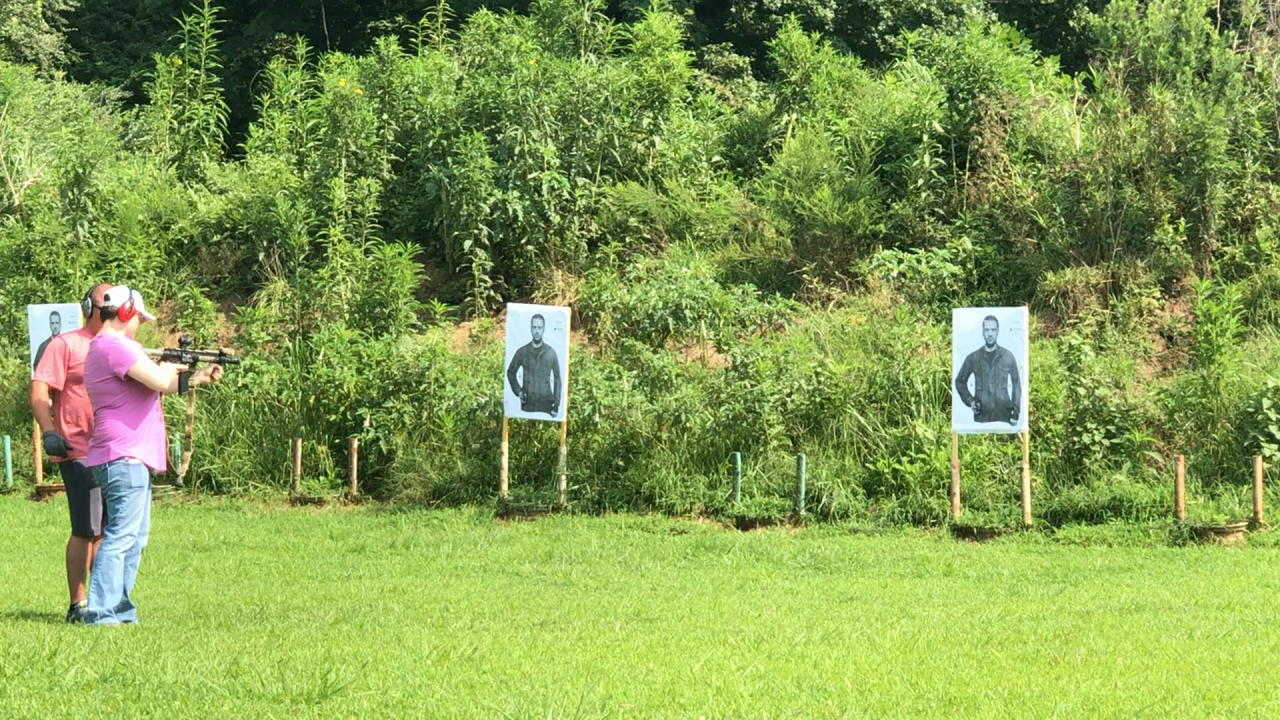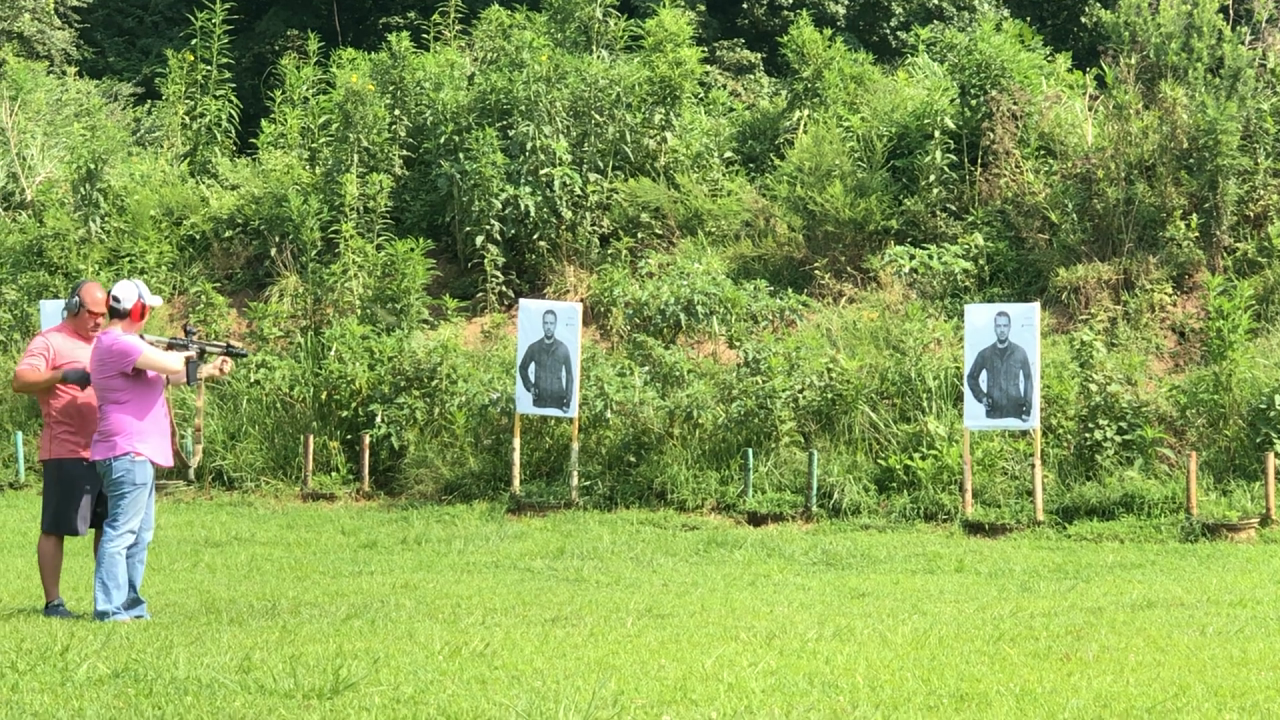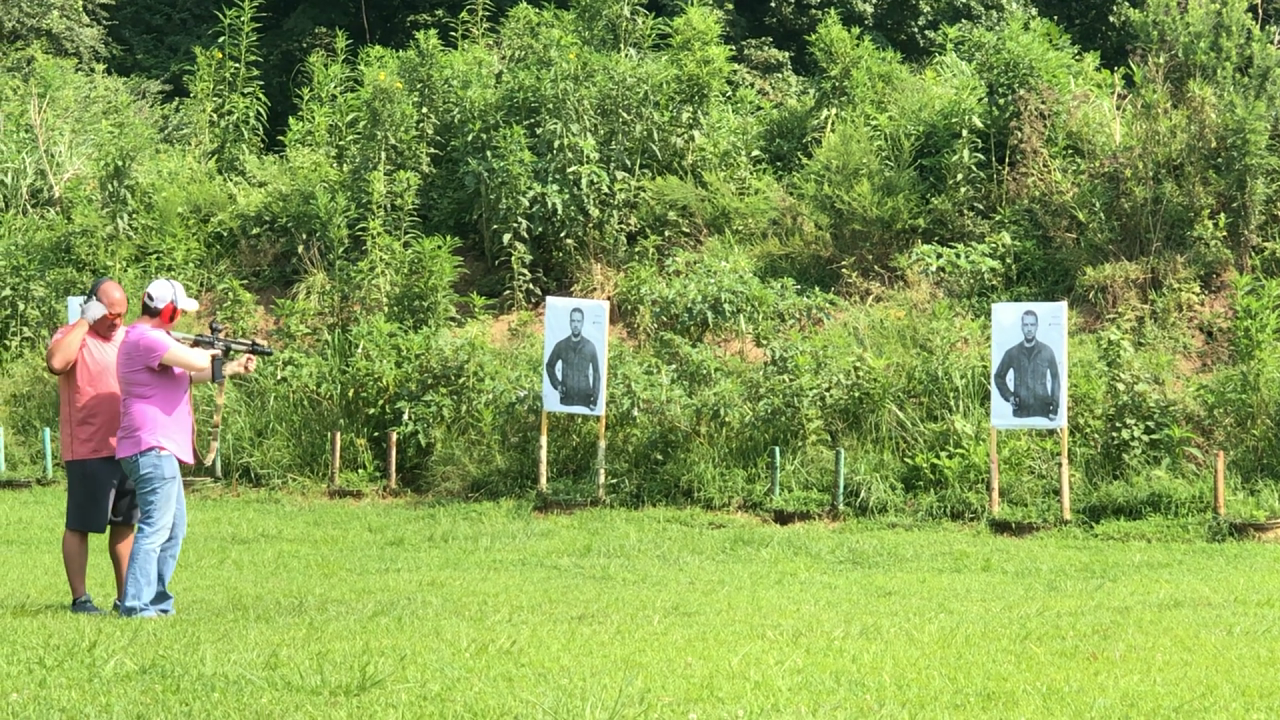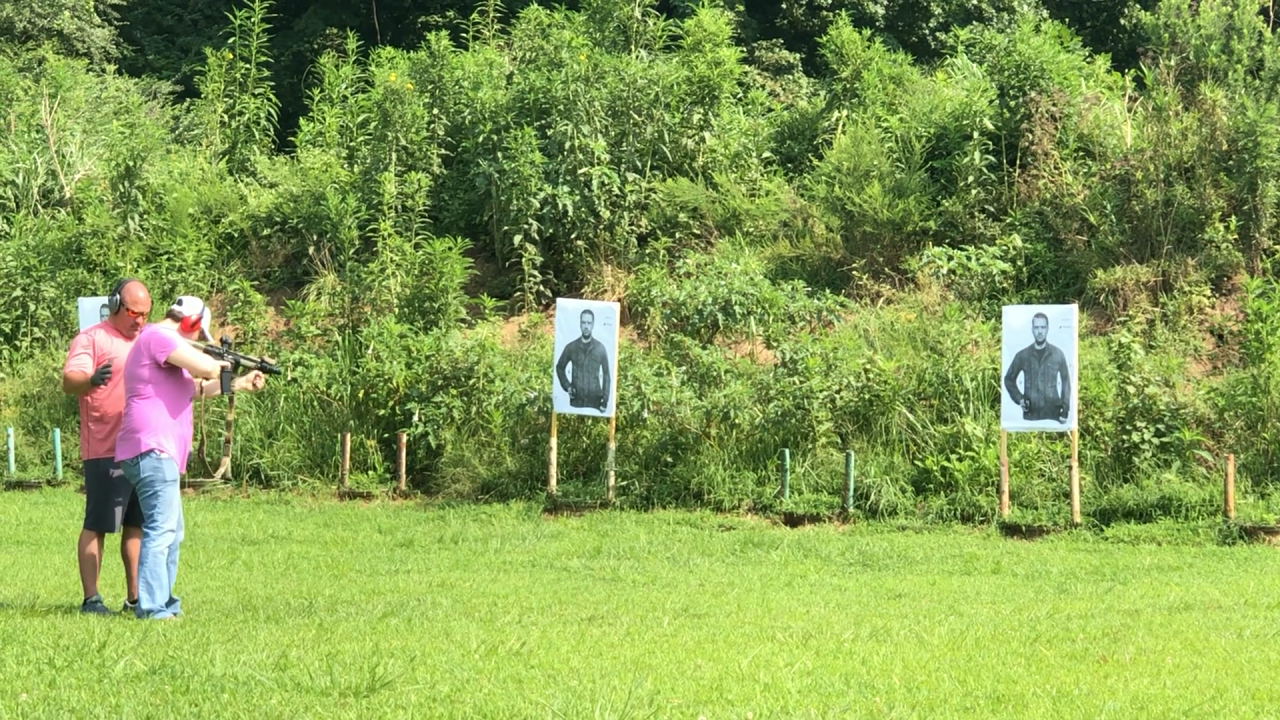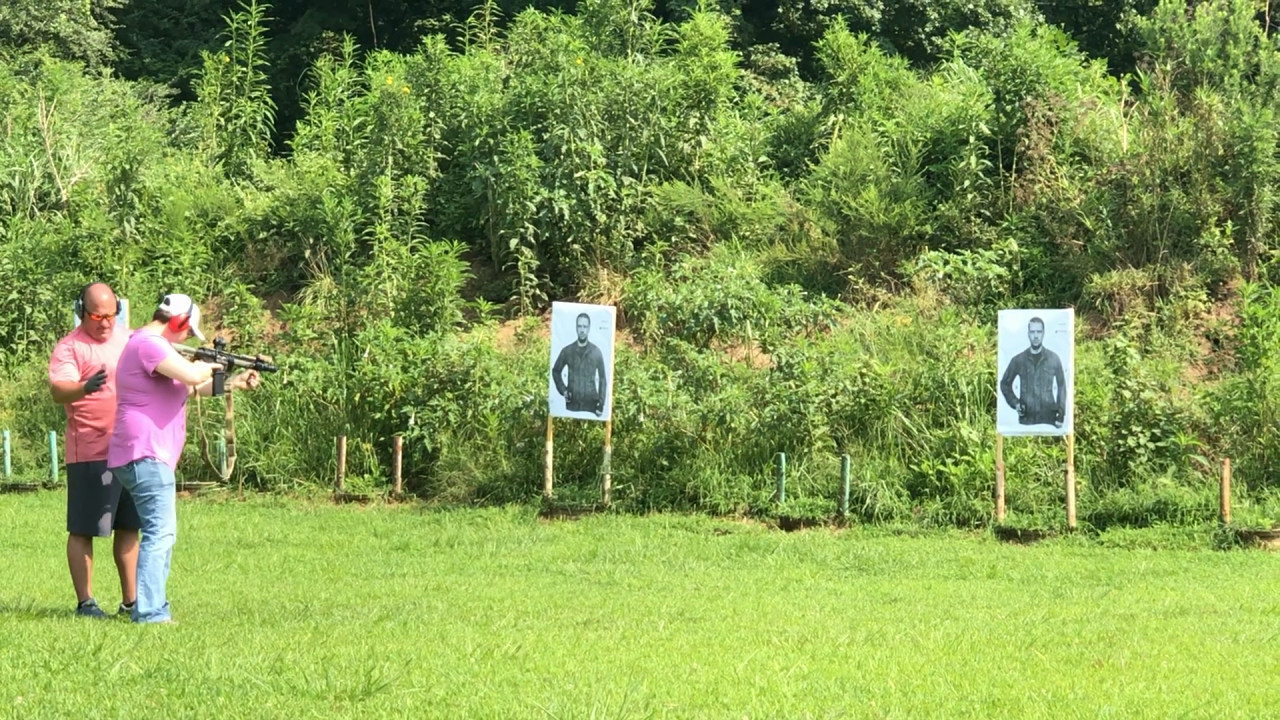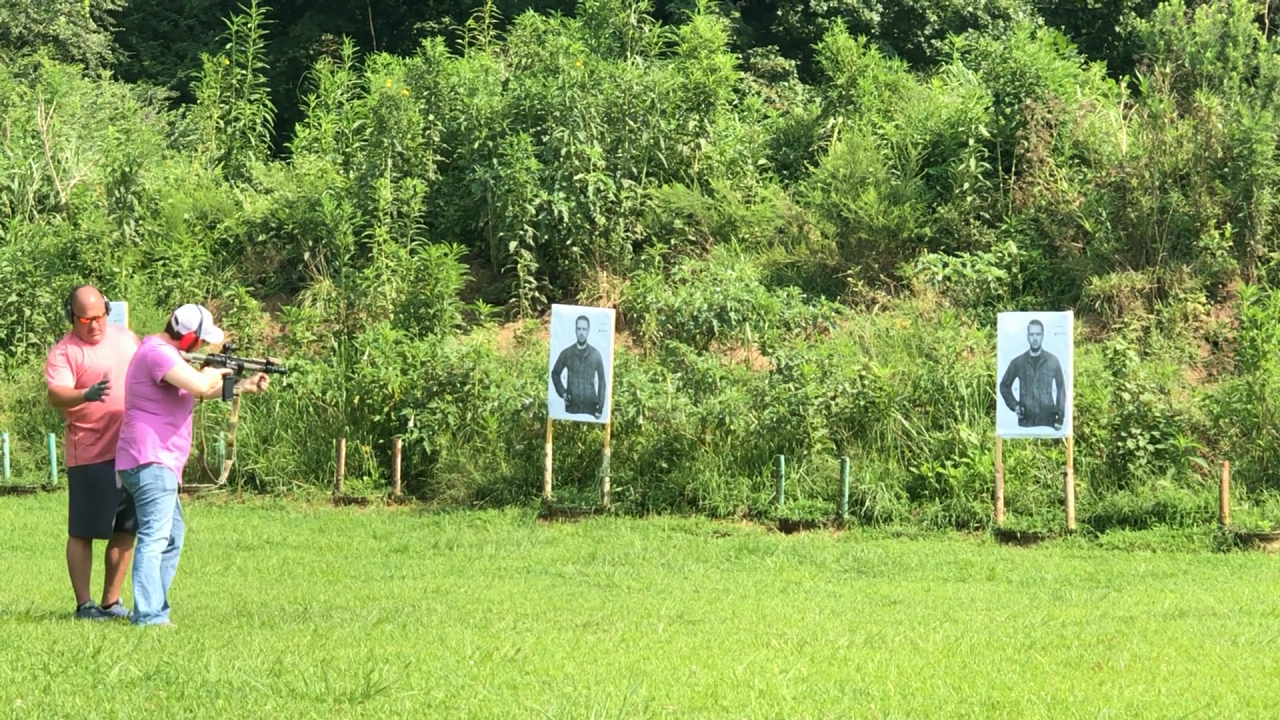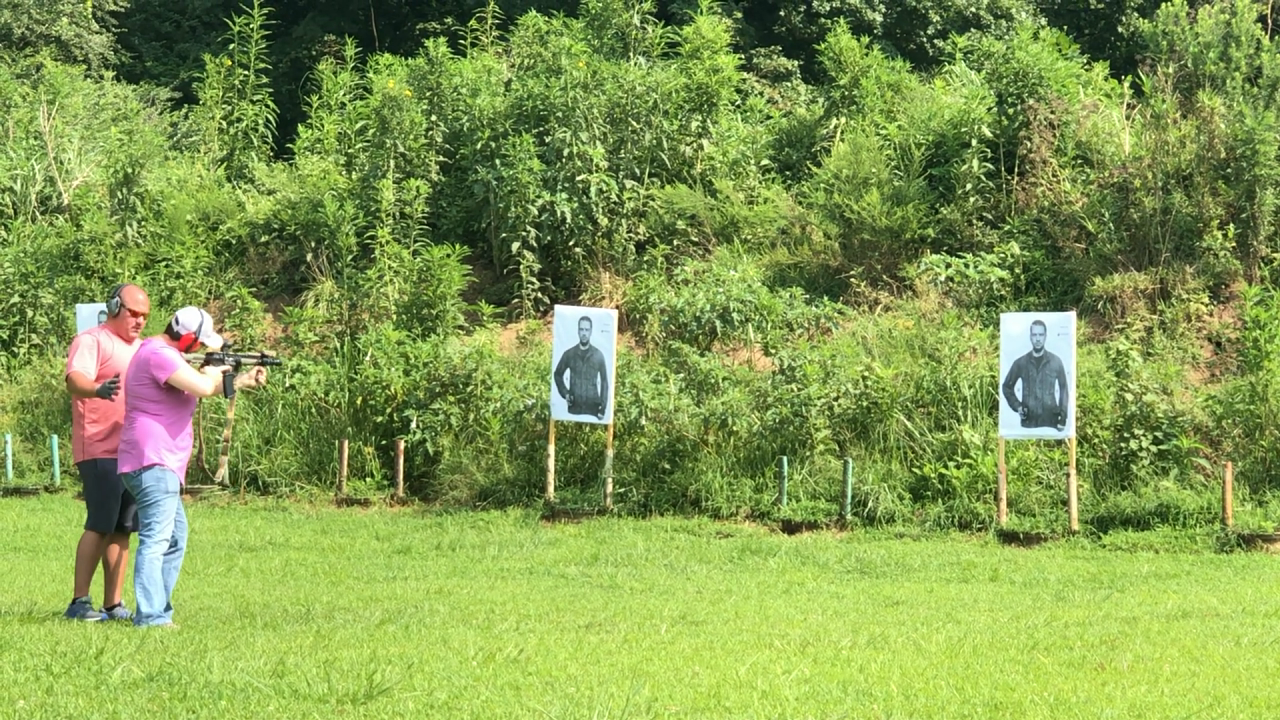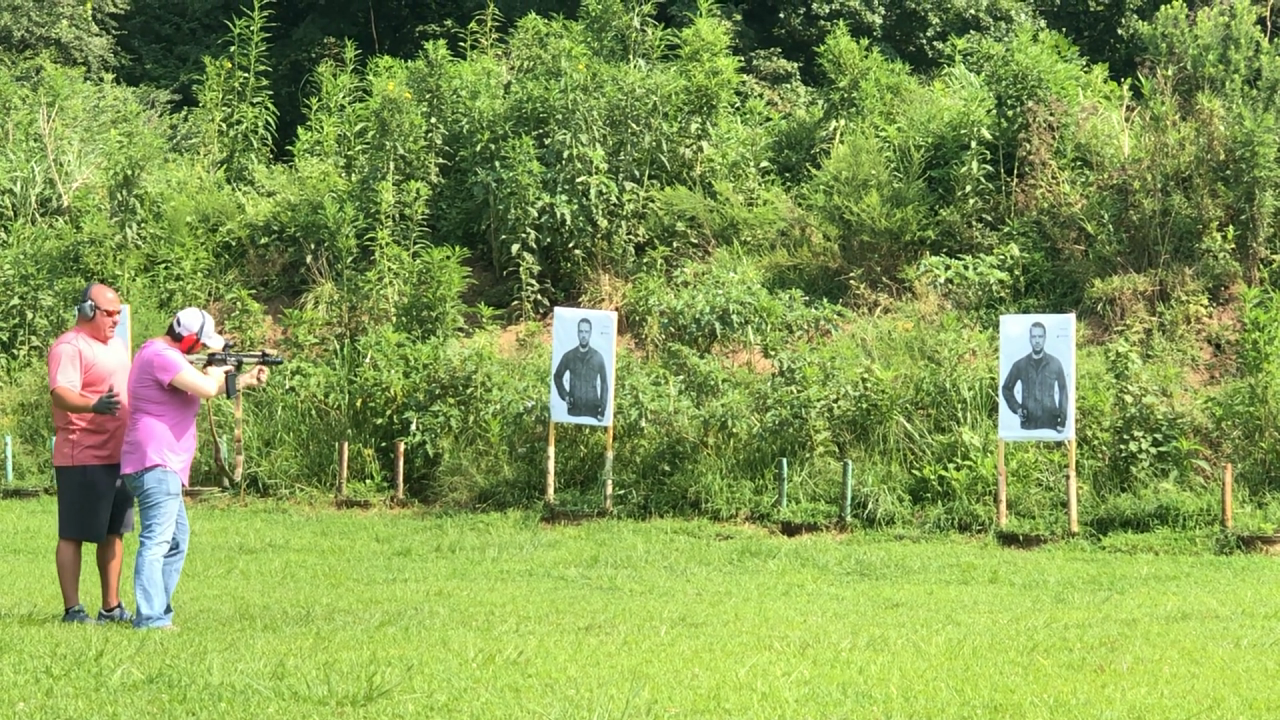
dt=0.7s
person 1, frame 1
right shoulder: (64, 344)
right elbow: (39, 391)
right wrist: (49, 431)
right hip: (79, 452)
left knee: (107, 530)
right knee: (86, 530)
right ankle: (77, 603)
person 1, frame 2
right shoulder: (49, 341)
right elbow: (20, 380)
right wrist: (61, 375)
right hip: (67, 452)
right knee: (56, 528)
right ankle: (53, 602)
person 1, frame 3
left shoulder: (127, 336)
right shoulder: (72, 336)
right elbow: (56, 363)
right wrist: (84, 322)
right hip: (88, 450)
left knee: (125, 524)
right knee: (79, 525)
left ankle: (125, 596)
right ankle: (79, 598)
person 1, frame 4
right shoulder: (91, 339)
right elbow: (69, 382)
right wrist: (92, 380)
right hip: (106, 450)
left knee: (136, 525)
right knee: (96, 524)
left ankle: (135, 597)
right ankle: (91, 598)
person 1, frame 5
left shoulder: (128, 338)
right shoulder: (69, 347)
right elbow: (58, 391)
right wrist: (85, 387)
right hip: (91, 453)
left knee: (129, 528)
right knee: (84, 529)
left ankle: (130, 601)
right ankle: (86, 602)
person 1, frame 6
left shoulder: (126, 338)
right shoulder: (63, 351)
right elbow: (56, 395)
right wrist: (85, 395)
right hip: (92, 455)
left knee: (127, 530)
right knee: (83, 532)
left ankle: (111, 602)
right ankle: (84, 604)
person 1, frame 7
left shoulder: (143, 348)
right shoulder: (91, 340)
right elbow: (75, 380)
right wrist: (97, 389)
right hip: (99, 451)
left knee: (122, 530)
right knee: (99, 525)
left ankle: (113, 603)
right ankle: (79, 602)
person 1, frame 8
left shoulder: (116, 345)
right shoulder: (68, 347)
right elbow: (61, 394)
right wrist: (93, 405)
left hip: (118, 455)
right hip: (83, 458)
left knee: (113, 532)
right knee: (74, 534)
left ankle: (111, 607)
right ankle: (72, 609)
person 2, frame 1
left shoulder: (110, 347)
right shoulder: (115, 346)
left elbow: (152, 385)
right elbow: (160, 382)
left wrist: (200, 377)
right wrist: (170, 368)
left hip: (133, 457)
right hip: (123, 458)
left knee: (134, 537)
right knee: (121, 535)
left ankle: (119, 610)
right ankle: (100, 614)
person 2, frame 2
left shoulder: (123, 342)
right shoulder: (119, 344)
left elbow: (163, 377)
right elbow: (170, 366)
left wrist: (209, 370)
right wrist: (180, 355)
left hip: (136, 453)
right hip: (127, 453)
left knee: (139, 535)
right knee: (121, 533)
left ankle: (130, 605)
right ankle: (109, 610)
person 2, frame 3
left shoulder: (148, 336)
right shoulder: (146, 338)
left elbow: (187, 374)
right elbow: (195, 363)
left wrist: (233, 368)
right wrist: (207, 352)
left hip: (160, 450)
right hip: (152, 449)
left knee: (174, 528)
right knee: (155, 529)
left ankle: (157, 601)
right ankle: (136, 607)
person 2, frame 4
left shoulder: (162, 342)
right shoulder: (159, 336)
left elbow: (195, 388)
right elbow: (205, 367)
left wrist: (239, 383)
right wrist: (218, 364)
left hip: (159, 450)
right hip: (152, 449)
left knee: (172, 530)
right knee: (161, 528)
left ankle: (165, 603)
right ankle: (151, 608)
person 2, frame 5
left shoulder: (150, 345)
right shoulder: (149, 343)
left elbow: (187, 388)
right elbow: (191, 376)
left wrist: (232, 383)
right wrist: (206, 368)
left hip: (149, 456)
right hip: (146, 455)
left knee: (163, 533)
right knee: (159, 532)
left ankle: (154, 607)
right ankle: (150, 613)
person 2, frame 6
left shoulder: (165, 351)
right shoulder: (158, 353)
left elbow: (197, 391)
right elbow: (200, 386)
left wrist: (242, 385)
right wrist: (214, 373)
left hip: (157, 461)
right hip: (150, 460)
left knee: (171, 537)
right knee: (155, 536)
left ankle: (154, 608)
right ankle: (148, 614)
person 2, frame 7
left shoulder: (163, 352)
right shoulder: (159, 354)
left elbow: (192, 388)
right elbow: (202, 388)
left wrist: (241, 381)
right wrist: (213, 374)
left hip: (159, 463)
right hip: (153, 462)
left knee: (175, 537)
right knee: (156, 538)
left ankle: (158, 610)
right ankle: (150, 616)
person 2, frame 8
left shoulder: (164, 353)
right shoulder: (162, 356)
left elbow: (197, 387)
right elbow: (207, 389)
left wrist: (243, 380)
right wrist: (216, 374)
left hip: (161, 464)
right hip: (156, 463)
left knee: (175, 540)
right knee: (157, 540)
left ankle: (158, 612)
right ankle: (150, 618)
